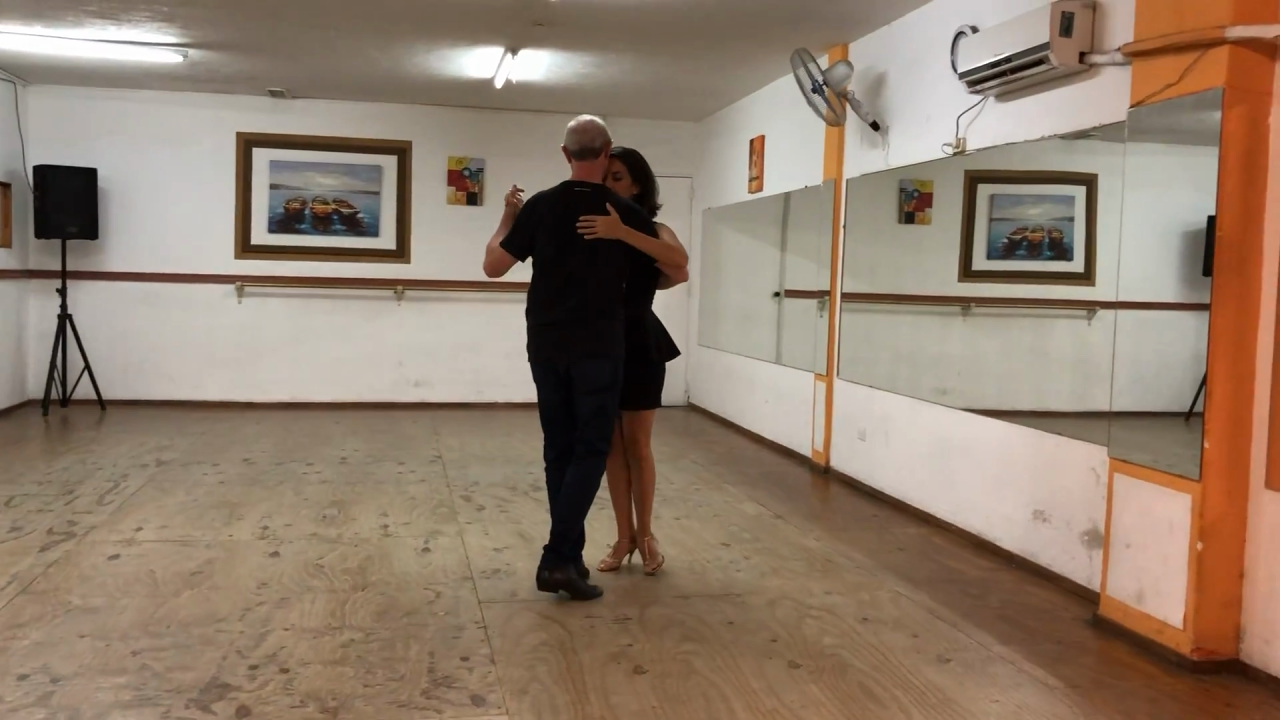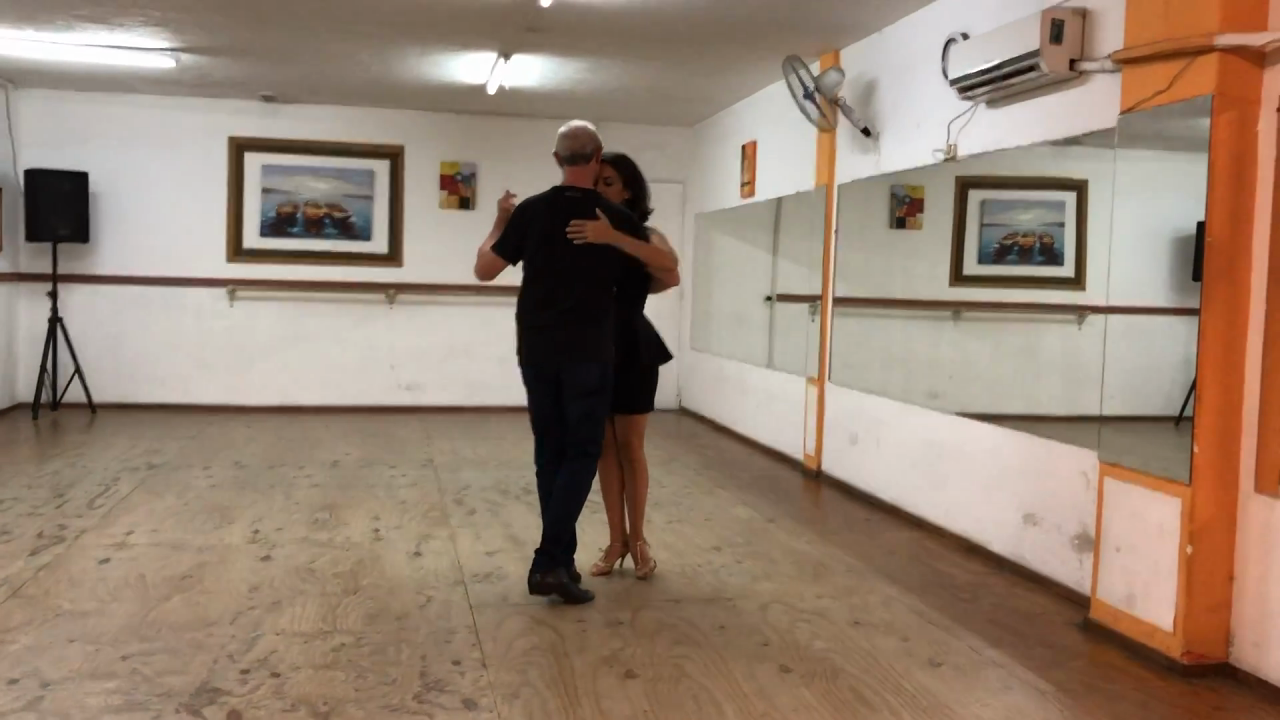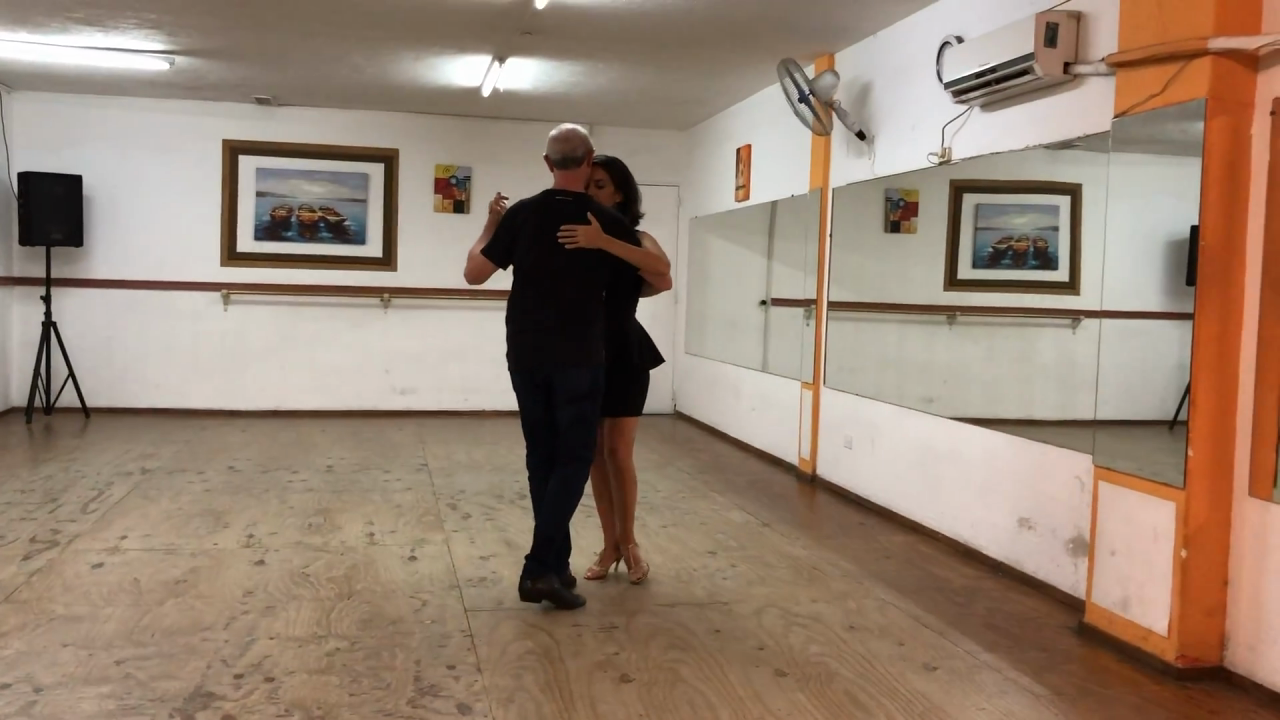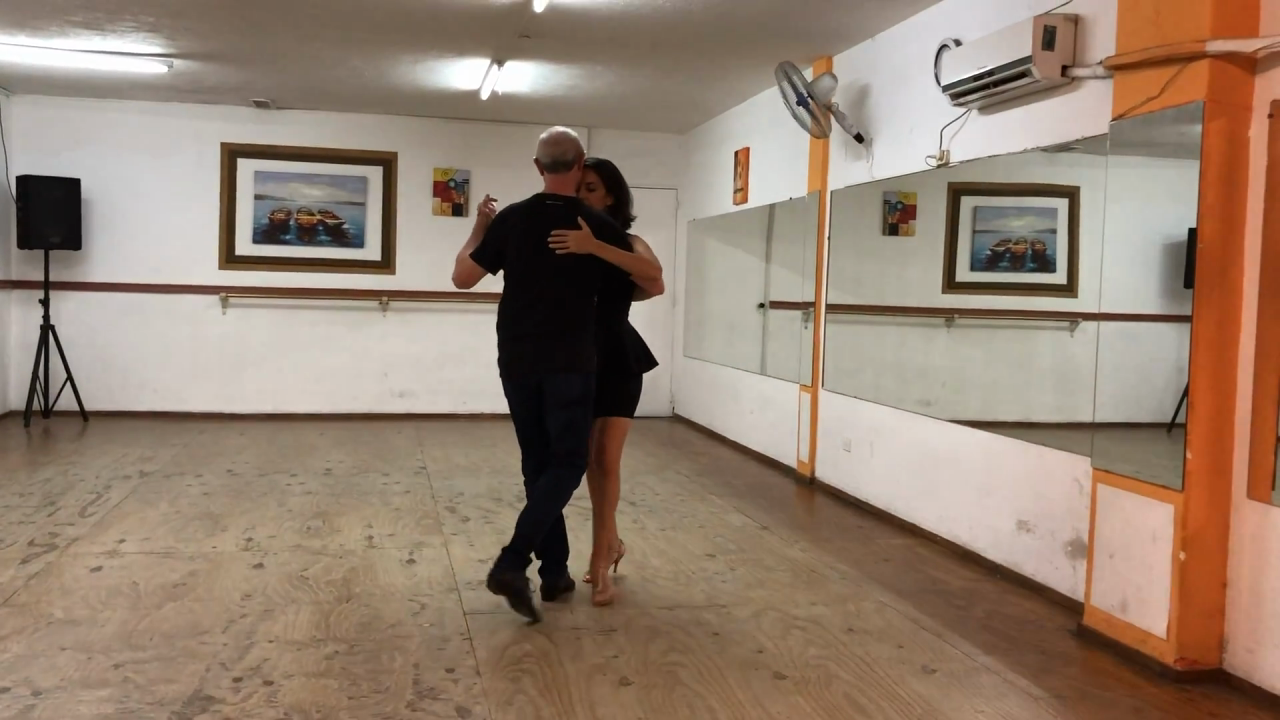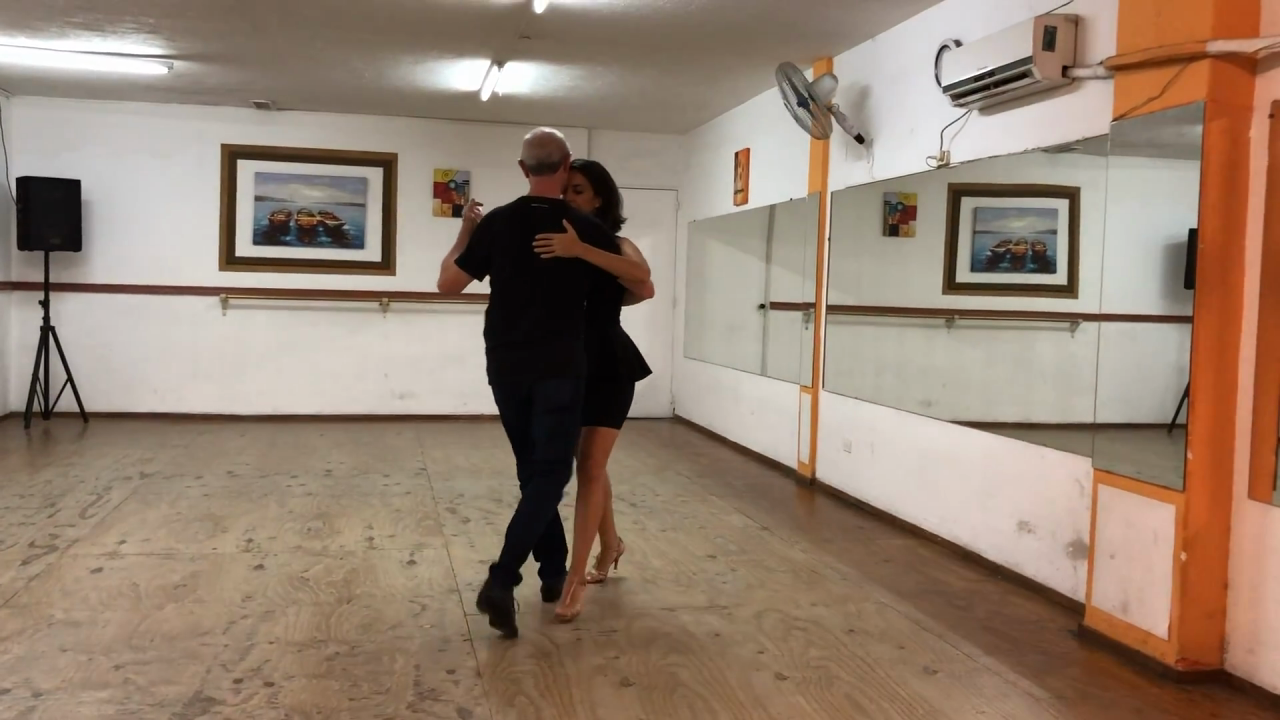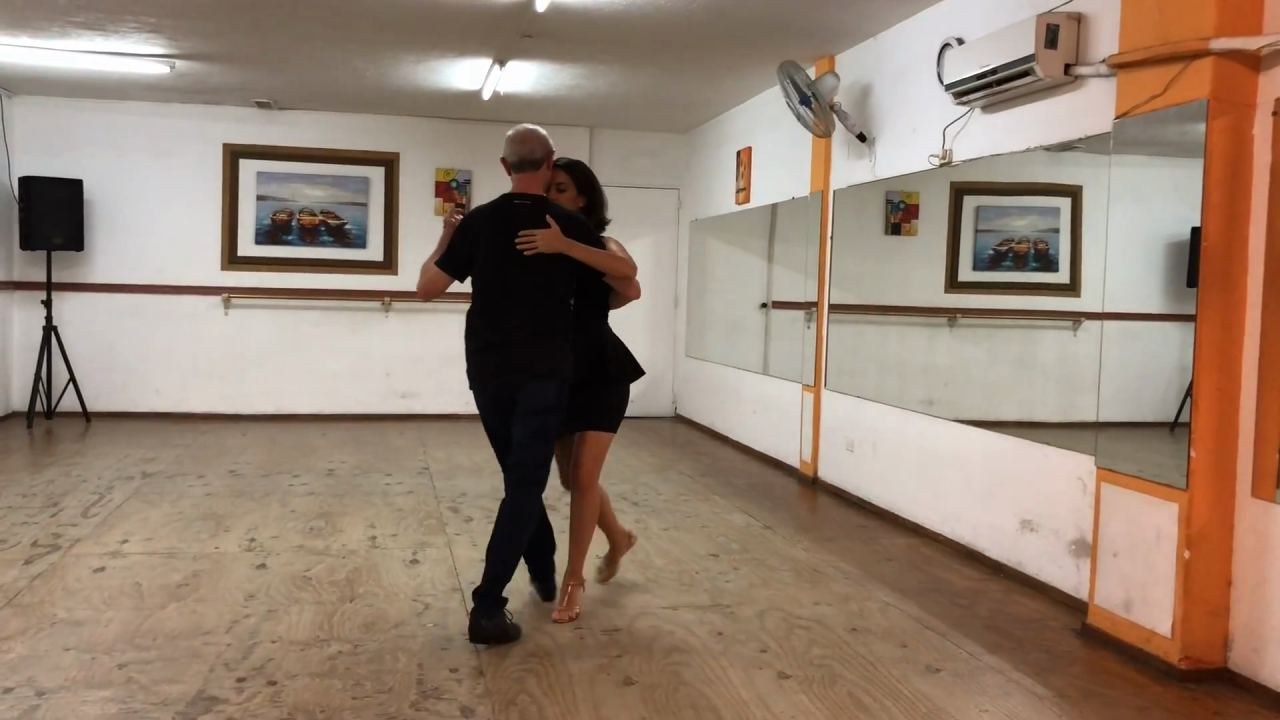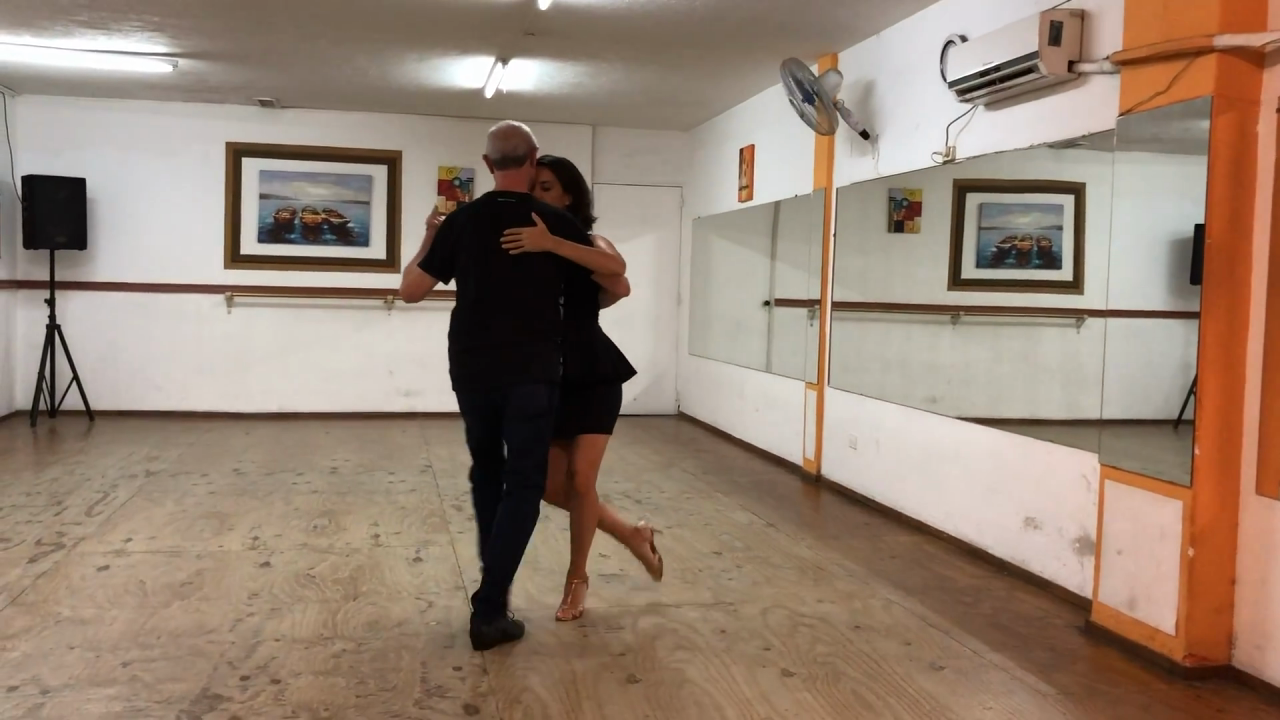
dt=0.2s
person 1, frame 1
left shoulder: (540, 206)
right shoulder: (626, 213)
left elbow: (493, 266)
left wrist: (508, 217)
right wrist: (635, 281)
left hip: (546, 348)
right hip: (598, 350)
left knee: (559, 451)
right knee: (590, 451)
left ankle: (567, 557)
right ankle: (558, 557)
person 1, frame 2
left shoulder: (531, 211)
right shoulder: (617, 218)
left elbow: (484, 269)
left wrist: (501, 222)
left hip: (537, 352)
right hip: (588, 354)
left knee: (550, 454)
right knee: (581, 453)
left ankle: (559, 560)
right ankle: (550, 560)
person 1, frame 3
left shoulder: (521, 215)
right shoulder: (608, 222)
left elbow: (474, 273)
left wrist: (491, 225)
right wrist: (617, 283)
left hip: (526, 356)
right hip: (578, 359)
left knee: (542, 459)
right knee: (574, 458)
left ankle: (553, 565)
right ankle: (541, 566)
person 1, frame 4
left shoulder: (511, 219)
right shoulder: (598, 226)
left elbow: (463, 277)
left wrist: (479, 229)
left hip: (517, 362)
right hip: (569, 364)
left knee: (538, 464)
right knee: (567, 463)
left ankle: (554, 570)
right ankle: (513, 561)
person 1, frame 5
left shoulder: (498, 223)
right shoulder: (585, 229)
left elbow: (448, 283)
right elbow: (639, 280)
left wrist: (466, 233)
left hip: (505, 368)
right hip: (558, 369)
left knee: (532, 470)
right knee: (549, 474)
left ankle: (553, 571)
right ankle: (501, 577)
person 1, frame 6
left shoulder: (478, 222)
right shoulder: (569, 226)
left elbow: (427, 287)
right elbow: (624, 280)
left wrist: (446, 238)
left hip: (488, 370)
right hip: (544, 371)
left knee: (519, 473)
right knee: (525, 479)
left ankle: (545, 574)
right ankle: (488, 604)
person 1, frame 7
left shoulder: (461, 221)
right shoulder: (557, 223)
left elbow: (411, 290)
left wrist: (428, 240)
left hip: (471, 372)
right hip: (532, 373)
left knee: (486, 477)
right knee: (523, 484)
left ankle: (497, 584)
right ankle: (488, 611)
person 2, frame 1
left shoulder: (652, 232)
right shoulder: (589, 229)
left elbow: (679, 262)
left wrist: (622, 232)
left hip: (639, 347)
left knee: (637, 445)
right knee: (612, 446)
left ankle: (645, 533)
right ankle: (624, 537)
person 2, frame 2
left shoulder: (643, 236)
right shoulder: (580, 233)
left elbow: (670, 267)
left wrist: (613, 237)
left hip: (632, 352)
left knee: (630, 448)
right knee: (605, 449)
left ankle: (638, 538)
right ankle: (617, 540)
person 2, frame 3
left shoulder: (635, 240)
right shoulder: (571, 239)
left elbow: (662, 271)
left wrist: (604, 241)
left hip: (624, 356)
left knee: (618, 454)
right knee: (595, 454)
left ankle: (629, 541)
right ankle: (611, 544)
person 2, frame 4
left shoulder: (626, 243)
right shoulder: (562, 241)
left elbow: (653, 275)
left wrist: (594, 246)
left hip: (617, 361)
left knee: (606, 458)
right knee: (590, 459)
left ankle: (601, 558)
right ankle: (611, 544)
person 2, frame 5
left shoulder: (615, 245)
right shoulder: (550, 245)
left elbow: (642, 282)
left wrist: (579, 250)
left hip: (609, 368)
left knee: (590, 466)
right knee: (588, 467)
left ankle: (574, 578)
right ankle: (611, 544)
person 2, frame 6
left shoulder: (602, 245)
right shoulder: (535, 245)
left elbow: (628, 278)
left wrist: (564, 245)
left hip: (601, 373)
left knee: (584, 474)
right knee: (572, 476)
left ankle: (573, 580)
right ankle: (617, 537)
person 2, frame 7
left shoulder: (590, 244)
right shoulder: (522, 246)
left elbow: (617, 270)
left wrist: (551, 244)
left hip: (593, 375)
left knee: (581, 480)
right knee: (553, 487)
left ankle: (577, 577)
right ankle: (631, 535)
